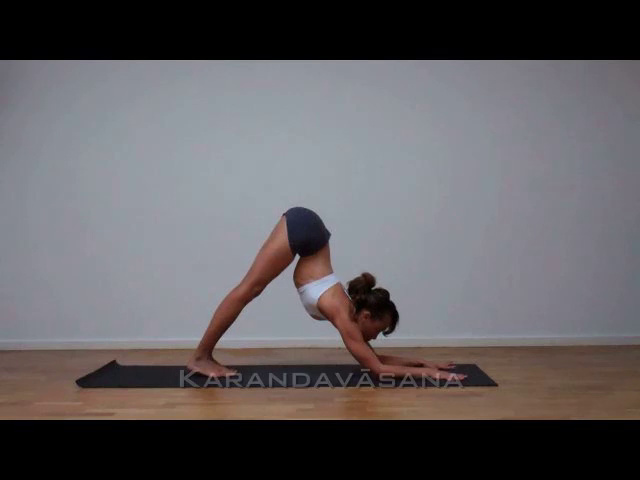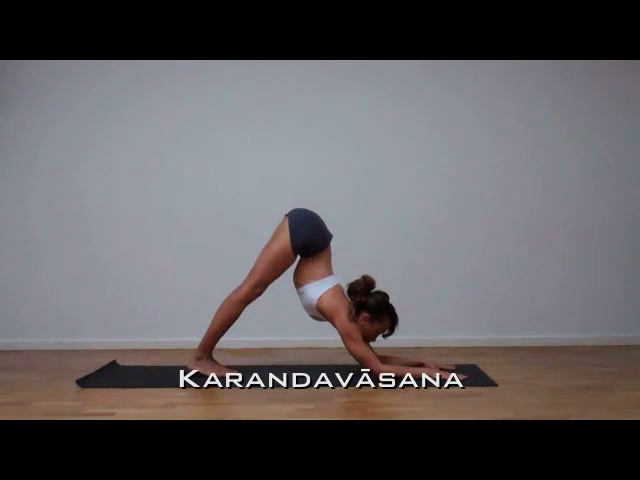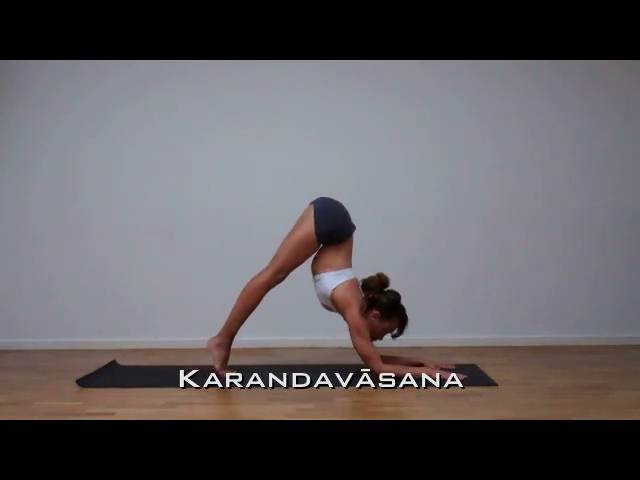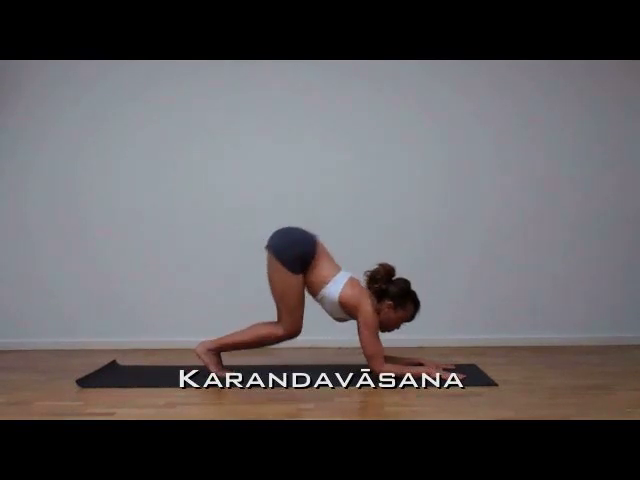
dt=0.7s
person 1, frame 1
left shoulder: (351, 311)
right shoulder: (344, 316)
left elbow: (373, 358)
right elbow: (378, 369)
left wrist: (421, 362)
right wrist: (430, 373)
left hip: (304, 226)
right hip: (300, 227)
left knee: (250, 291)
right knee: (247, 289)
right ankle: (200, 356)
person 1, frame 2
left shoulder: (352, 313)
right shoulder: (345, 318)
left elbow: (372, 358)
right elbow: (377, 369)
left wrist: (420, 362)
right wrist: (427, 372)
left hip: (306, 229)
right hip: (301, 229)
left knee: (252, 291)
right knee: (249, 290)
right ankle: (200, 356)
person 1, frame 3
left shoulder: (359, 307)
right shoulder: (355, 312)
left elbow: (374, 356)
right elbow: (377, 367)
left wrist: (420, 362)
right wrist: (425, 371)
left hip: (329, 218)
left knee: (274, 276)
right knee: (272, 275)
right ankle: (222, 340)
person 1, frame 4
left shoulder: (365, 304)
right shoulder: (366, 307)
left elbow: (377, 359)
right elbow: (378, 366)
left wrist: (419, 361)
right wrist: (422, 370)
left hip: (292, 244)
right hip: (287, 245)
left knee: (287, 327)
right knee: (289, 329)
right ankle: (211, 348)
